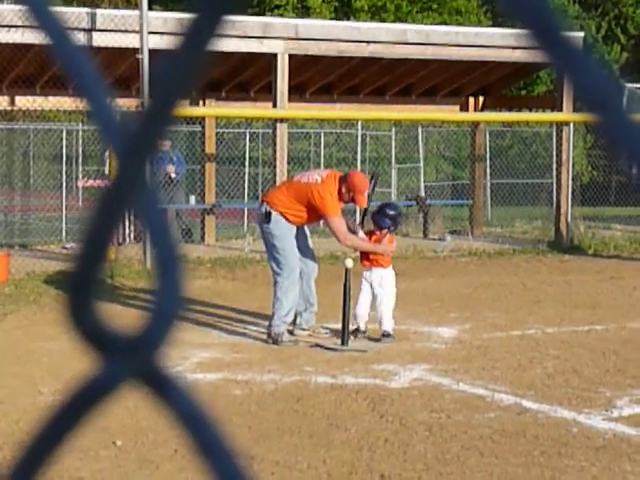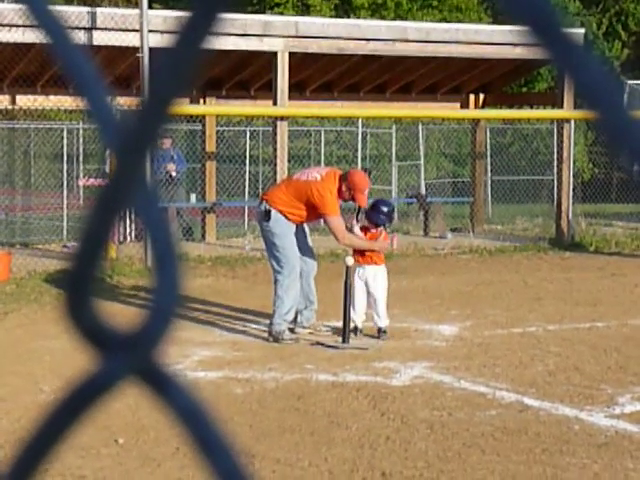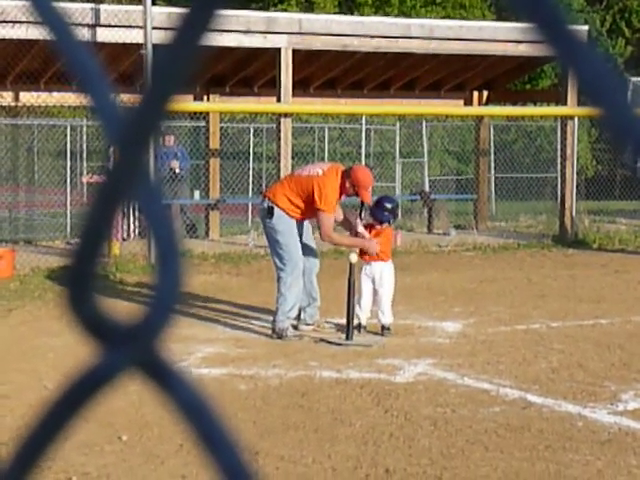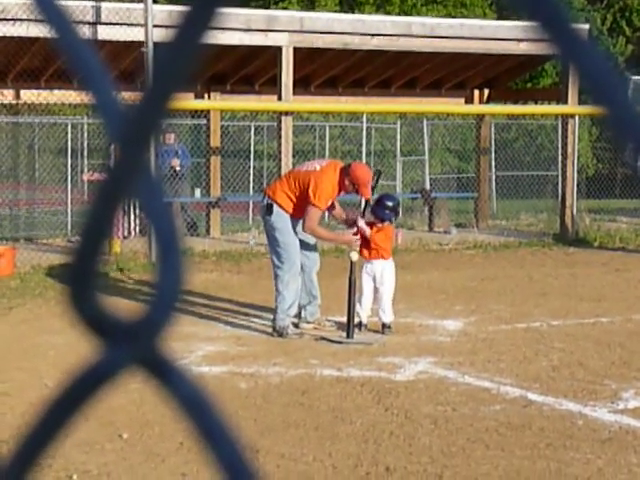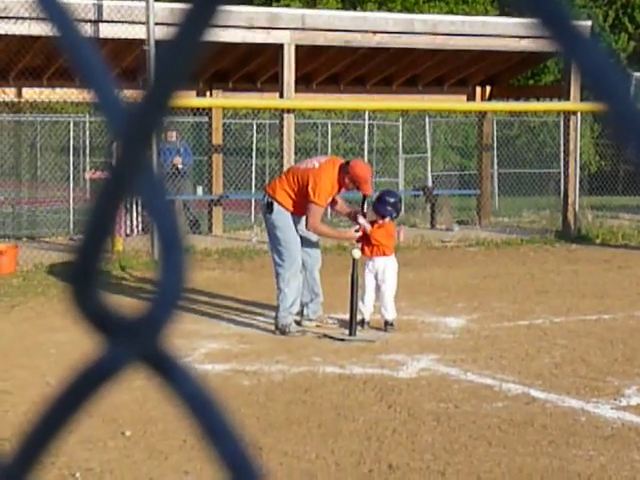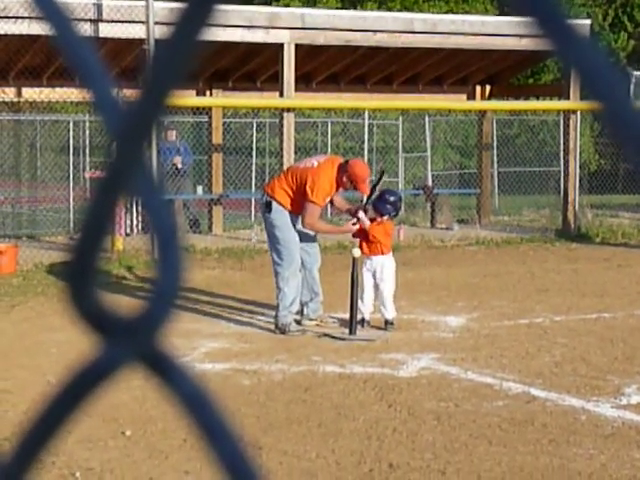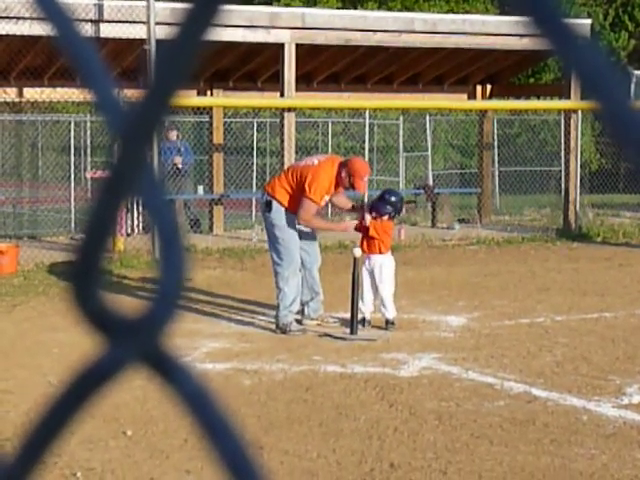
dt=0.3s
person 1, frame 1
left shoulder: (339, 181)
right shoulder: (325, 192)
left elbow: (337, 218)
right elbow: (344, 238)
left wrist: (360, 238)
right wrist: (378, 248)
left hip: (293, 216)
right hip: (275, 215)
left knee: (308, 268)
right knee: (289, 272)
left ankle: (304, 323)
right ankle: (277, 330)
person 1, frame 2
left shoulder: (338, 178)
right shoulder: (325, 190)
left elbow: (334, 216)
right elbow: (342, 238)
left wrist: (355, 233)
right wrist: (375, 245)
left hip: (292, 214)
right hip: (273, 213)
left knee: (307, 266)
right knee: (289, 270)
left ankle: (304, 321)
right ankle: (278, 329)
person 1, frame 3
left shoulder: (340, 174)
right shoulder: (327, 187)
left elbow: (334, 210)
right elbow: (327, 235)
left wrist: (354, 228)
right wrist: (363, 244)
left hip: (295, 212)
right hip: (277, 210)
left knee: (309, 263)
right knee: (292, 266)
left ankle: (308, 318)
right ankle: (281, 326)
person 1, frame 4
left shoulder: (340, 171)
right shoulder: (324, 182)
left elbow: (330, 201)
right elbow: (309, 227)
left wrist: (347, 219)
right wrist: (341, 239)
left hip: (297, 210)
right hip: (278, 208)
left knee: (310, 262)
right knee: (290, 265)
left ankle: (309, 316)
right ankle: (282, 324)
person 1, frame 5
left shoulder: (341, 168)
right shoulder: (323, 179)
left elbow: (332, 196)
right elbow: (313, 225)
left wrist: (350, 213)
right wrist: (344, 236)
left hip: (299, 207)
right hip: (279, 206)
left knee: (312, 260)
right knee: (291, 263)
left ankle: (312, 313)
right ankle: (284, 321)
person 1, frame 6
left shoulder: (340, 167)
right shoulder: (321, 179)
left elbow: (333, 194)
right elbow: (309, 222)
left wrist: (350, 209)
right wrist: (342, 229)
left hip: (299, 207)
right hip: (278, 205)
left knee: (311, 260)
right knee: (290, 262)
left ankle: (311, 312)
right ankle: (284, 321)
person 1, frame 7
left shoulder: (339, 168)
right shoulder: (321, 176)
left elbow: (336, 195)
right elbow: (304, 218)
left wrist: (356, 208)
right wrist: (339, 227)
left hip: (299, 205)
right hip: (278, 205)
left knee: (311, 260)
right knee: (289, 262)
left ankle: (312, 311)
right ankle: (284, 320)
person 2, frame 1
left shoulder: (388, 238)
right shoulder: (369, 234)
left elbow: (375, 252)
left wrist: (364, 239)
left hip: (384, 275)
right hip: (368, 273)
left knee: (384, 304)
right knee: (362, 302)
left ankle: (387, 330)
right ankle: (361, 327)
person 2, frame 2
left shoulder: (382, 235)
right shoulder: (362, 230)
left elbow: (370, 248)
left wrist: (359, 234)
right wrist: (354, 230)
left hip: (376, 271)
right hip: (360, 270)
left knee: (378, 300)
right knee: (358, 300)
left ankle: (382, 327)
right ankle: (357, 326)
person 2, frame 3
left shoulder: (388, 231)
right shoulder: (367, 227)
left wrist: (364, 233)
left hip: (383, 268)
right hip: (367, 267)
left knee: (384, 297)
right knee: (364, 296)
left ankle: (386, 324)
right ankle: (361, 322)
person 2, frame 4
left shoulder: (388, 230)
right shoulder: (368, 226)
left elbow: (374, 239)
left wrist: (363, 227)
right wrist: (358, 225)
left hip: (384, 266)
right hip: (368, 265)
left knee: (384, 296)
right knee: (365, 294)
left ankle: (386, 323)
right ankle: (362, 321)
person 2, frame 5
left shoulder: (389, 227)
right shoulder: (371, 224)
left elbow: (374, 235)
right elbow: (360, 238)
left wrist: (364, 223)
right wrist: (360, 224)
left hip: (386, 263)
right hip: (371, 262)
left knee: (386, 293)
right knee: (368, 292)
left ankle: (389, 320)
right ankle: (365, 318)
person 2, frame 6
left shoulder: (387, 225)
right shoulder: (370, 221)
left elbow: (372, 230)
right elbow: (356, 232)
left wrist: (363, 217)
right wrist: (359, 219)
left hip: (384, 262)
right hip: (369, 261)
left knee: (386, 291)
right knee: (367, 291)
left ankle: (389, 318)
right ankle: (365, 317)
person 2, frame 7
left shoulder: (386, 225)
right shoulder: (373, 220)
left elbow: (368, 223)
right elbow: (358, 226)
left wrist: (366, 212)
right wrist: (364, 214)
left hip: (383, 261)
right hip: (369, 260)
left knee: (385, 291)
right knee: (366, 290)
left ankle: (390, 318)
right ankle: (365, 317)
